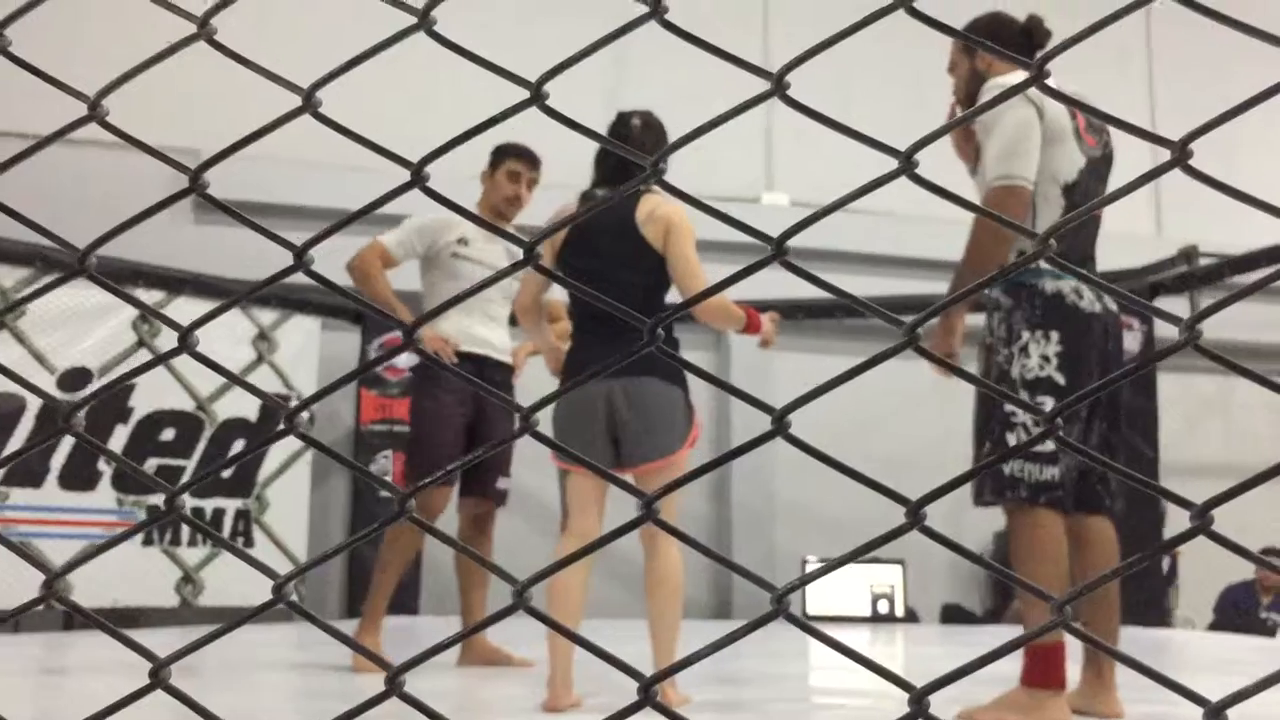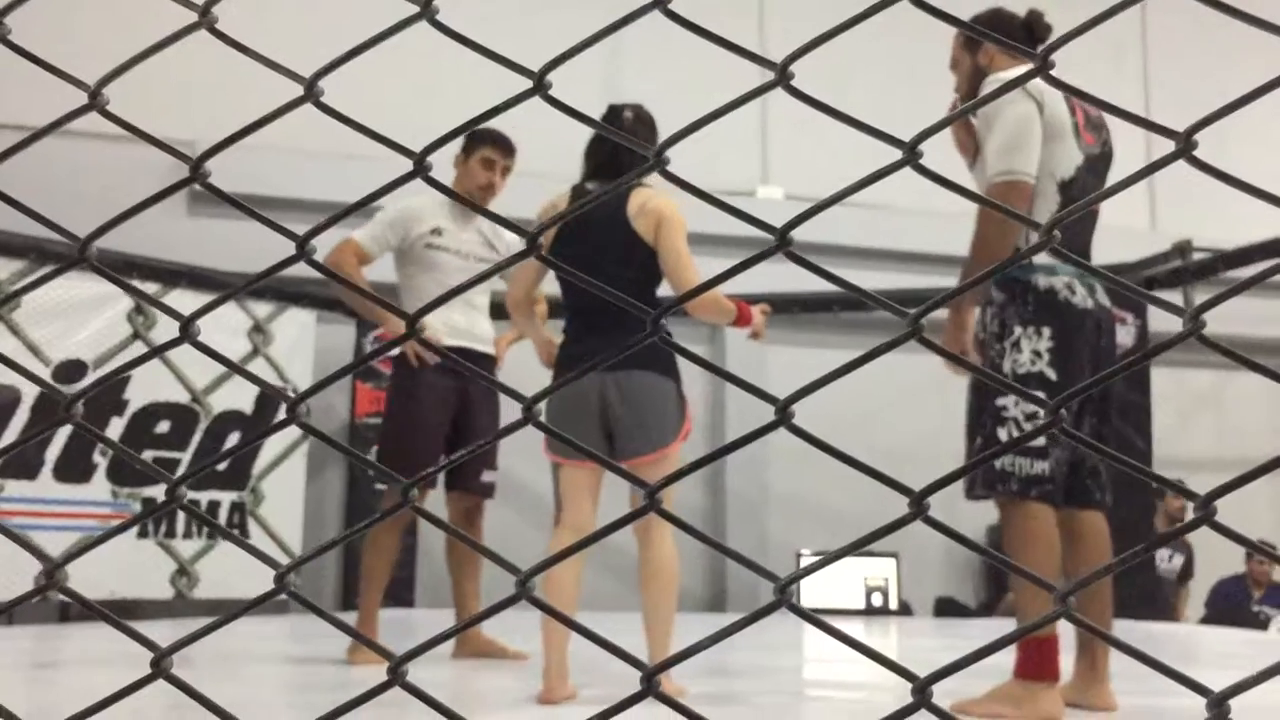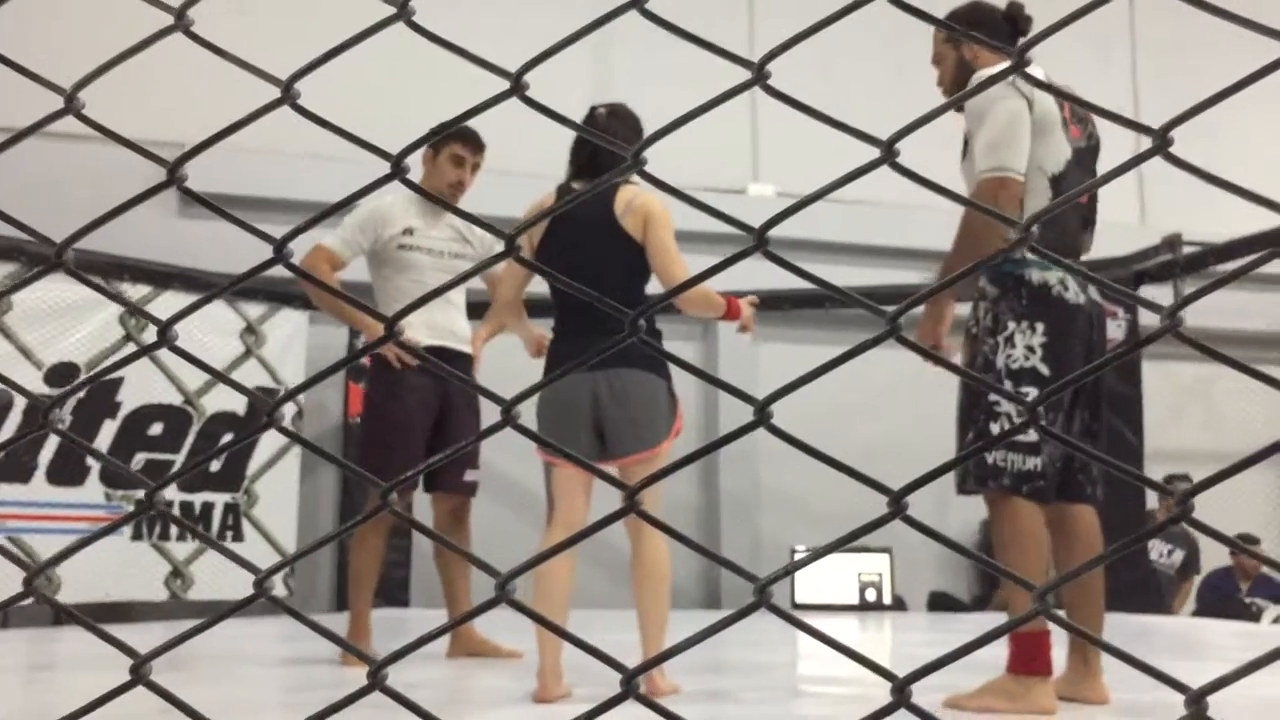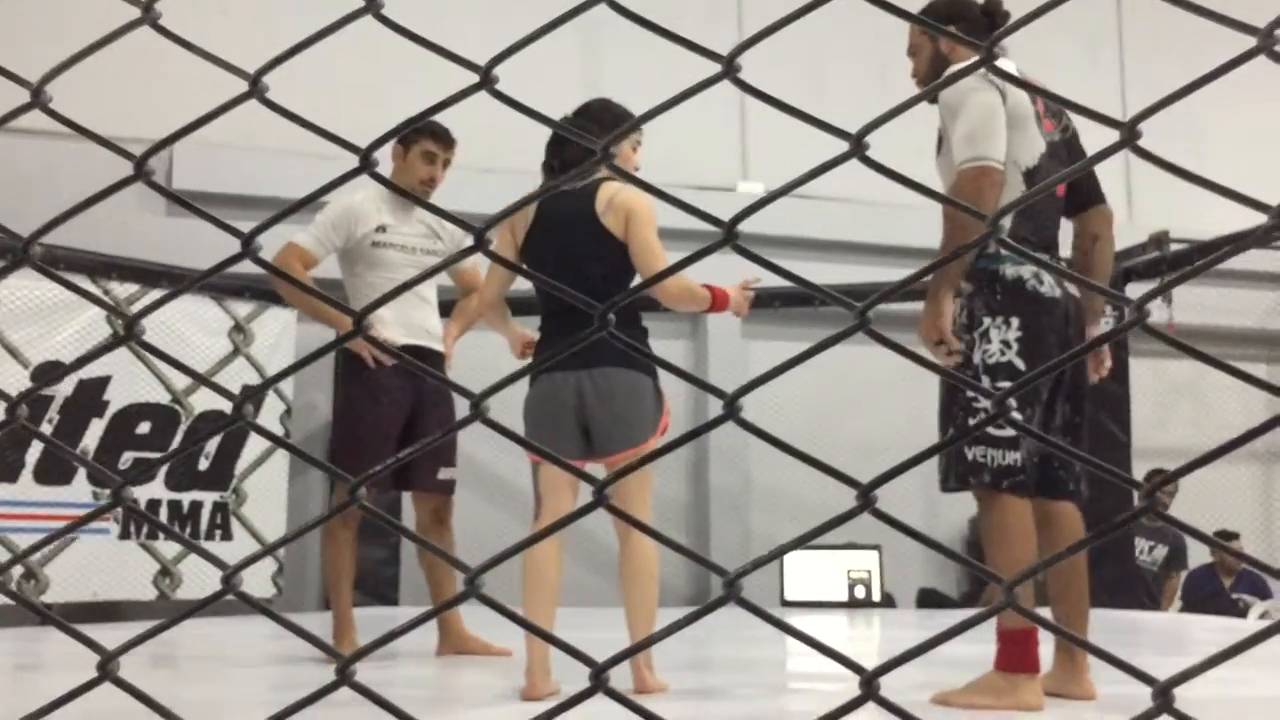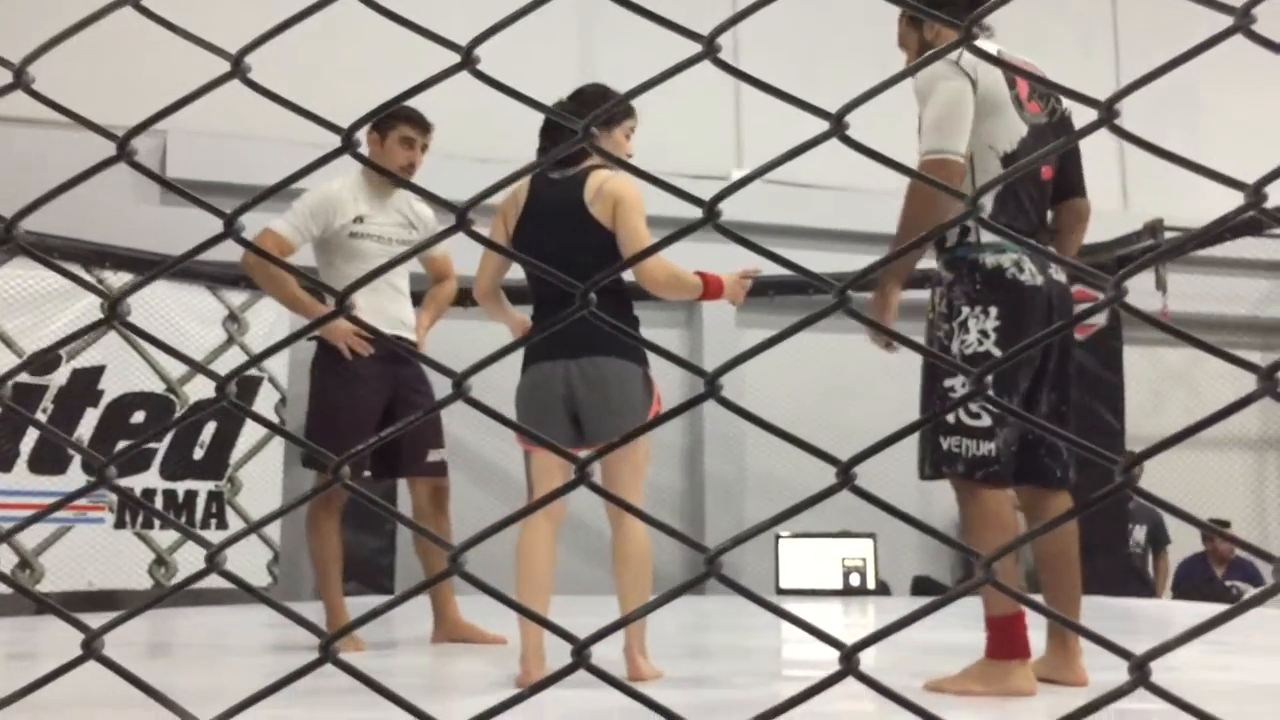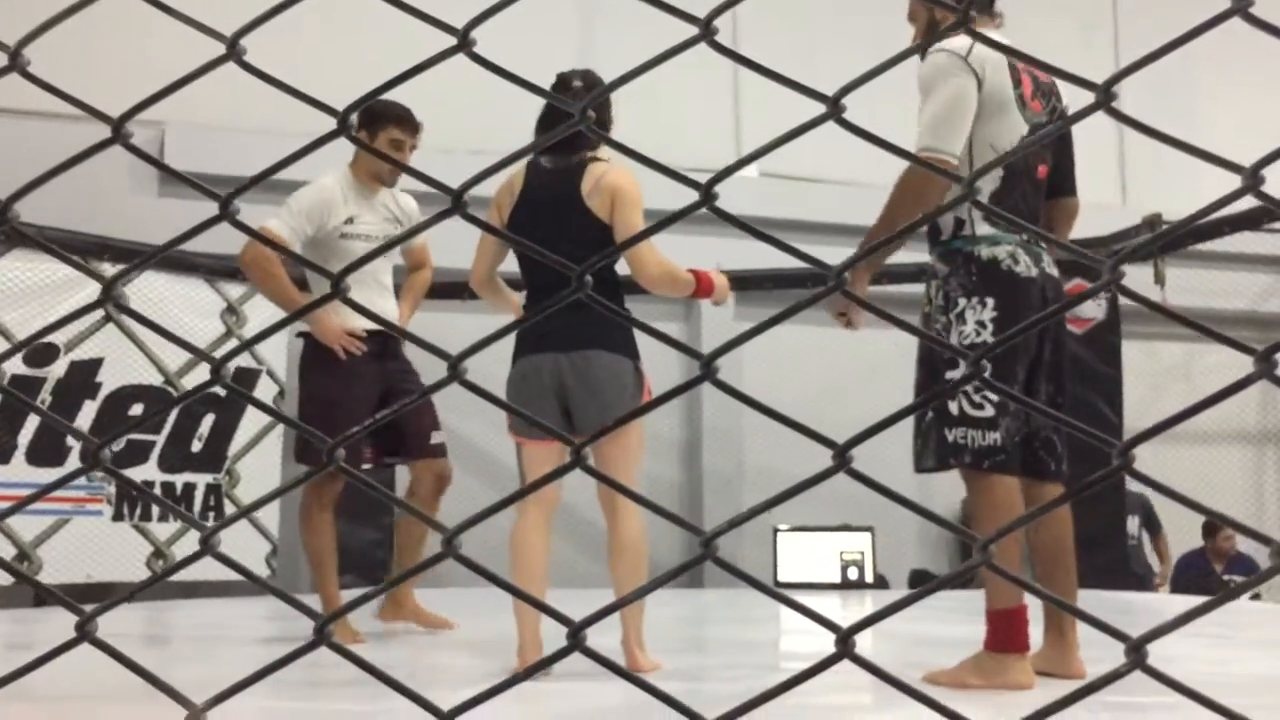
dt=0.3s
person 1, frame 1
left shoulder: (1009, 95)
right shoulder: (1082, 118)
left elbow: (1009, 209)
left wrist: (952, 307)
right wrist: (977, 160)
left hip: (1040, 310)
right hip: (1089, 311)
left knee: (1032, 494)
right knee: (1086, 499)
person 1, frame 2
left shoulder: (1009, 90)
right shoulder: (1082, 112)
left elbow: (1010, 203)
left wrist: (963, 303)
right wrist: (975, 154)
left hip: (1033, 302)
right hip: (1085, 306)
left knee: (1022, 486)
right knee: (1078, 494)
person 1, frame 3
left shoulder: (997, 87)
right shoulder: (1063, 104)
left elbow: (1000, 197)
left wrist: (941, 296)
right wrist: (970, 282)
left hip: (1025, 301)
right hip: (1074, 301)
left knee: (1010, 483)
right knee: (1069, 489)
person 1, frame 4
left shoulder: (971, 81)
right shoulder: (1041, 100)
left elbow: (979, 187)
right elbow: (1097, 224)
left wrist: (939, 292)
right wrist: (1089, 323)
left hip: (1002, 295)
right hip: (1052, 296)
left knee: (997, 479)
right knee: (1052, 485)
left ankle: (1017, 672)
right ankle: (1072, 665)
person 1, frame 5
left shoulder: (950, 65)
right shoulder: (1036, 82)
left elbow: (940, 177)
right elbow: (1074, 209)
left wrist: (891, 279)
left hip: (985, 284)
right hip: (1044, 286)
left knee: (974, 465)
right knee: (1043, 472)
left ankle: (1006, 656)
right ankle: (1064, 651)
person 1, frame 6
left shoulder: (953, 56)
right shoulder: (1039, 79)
left elbow: (930, 174)
right elbow: (1063, 204)
left wrist: (862, 265)
left hip: (978, 275)
right hip: (1037, 280)
left knee: (983, 458)
right knee: (1037, 463)
left ankle: (1006, 651)
right ankle: (1061, 644)
person 2, frame 1
left shoulder: (566, 215)
right shoulder: (664, 211)
left elbow: (526, 306)
right elbow: (701, 304)
left wrist: (550, 348)
right wrist: (756, 323)
left hip: (583, 383)
right hip: (652, 382)
left knee: (578, 532)
right knee: (661, 534)
left ankle: (559, 682)
right ankle: (666, 680)
person 2, frame 2
left shoulder: (556, 209)
right shoulder: (655, 206)
left elbow: (517, 301)
right elbow: (693, 297)
left wrist: (542, 341)
right wrist: (747, 316)
left hip: (577, 376)
right hip: (645, 375)
left knee: (572, 525)
right knee: (655, 525)
left ankle: (555, 674)
right ankle: (661, 671)
person 2, frame 3
left shoulder: (544, 209)
right shoulder: (642, 201)
left elbow: (505, 301)
right elbow: (683, 293)
left wrist: (530, 335)
right wrist: (735, 308)
left hip: (567, 375)
right hip: (635, 373)
left knee: (563, 523)
right knee: (647, 523)
left ankle: (549, 673)
right ankle: (654, 670)
person 2, frame 4
left shoulder: (528, 208)
right shoulder: (625, 199)
left elbow: (488, 301)
right elbow: (666, 289)
right wrist: (724, 298)
left hip: (553, 374)
right hip: (621, 372)
left knee: (549, 521)
right knee: (634, 521)
left ankle: (538, 671)
right ankle: (643, 667)
person 2, frame 5
left shoulder: (521, 193)
right shoulder: (616, 186)
left elbow: (484, 288)
right elbow: (653, 276)
left wrist: (515, 322)
right wrist: (720, 286)
left hip: (544, 362)
right hip: (611, 359)
left knee: (543, 511)
right knee: (626, 509)
left ankle: (532, 658)
right ankle: (636, 654)
person 2, frame 6
left shoulder: (515, 183)
right shoulder: (612, 178)
left elbow: (481, 278)
right elbow: (649, 273)
right wrist: (708, 284)
left hip: (535, 354)
right hip: (603, 352)
left knee: (536, 502)
right knee: (621, 501)
left ankle: (529, 648)
right ankle: (634, 646)
person 3, frame 1
left shoulder: (524, 254)
right shoulder: (443, 225)
right elbow: (363, 263)
right wrist: (413, 326)
left hip: (497, 379)
right hip: (445, 369)
left knee: (480, 511)
right knee: (428, 499)
left ankle: (473, 639)
right ankle: (368, 629)
person 3, frame 2
left shoulder: (503, 239)
right shoulder: (414, 213)
right elbow: (339, 262)
left wrist: (507, 340)
right wrist: (392, 323)
left hip: (480, 371)
right hip: (426, 363)
left knee: (469, 505)
right knee: (403, 499)
left ankle: (469, 633)
right ankle: (365, 632)
person 3, frame 3
left shoulder: (475, 232)
right shoulder: (384, 212)
right elbow: (312, 269)
right wrist: (371, 327)
left hip: (459, 369)
right hip: (404, 365)
left knee: (454, 505)
right knee: (384, 503)
left ankle: (463, 632)
right ankle: (358, 634)
person 3, frame 4
left shoulder: (445, 228)
right shoulder: (355, 210)
left elbow: (476, 291)
right elbow: (284, 268)
left wrist: (452, 334)
right wrist: (347, 326)
left hip: (430, 368)
right hip: (374, 364)
left knee: (436, 503)
right knee: (352, 500)
left ankle: (452, 631)
right ankle: (344, 633)
person 3, frame 5
left shoulder: (419, 213)
right shoulder: (331, 198)
left elbow: (445, 278)
right elbow: (258, 257)
left wrist: (423, 323)
right wrist: (321, 317)
left hip: (405, 358)
right hip: (350, 354)
left knee: (432, 488)
right knee: (332, 490)
left ankle: (447, 618)
right ankle: (337, 621)
person 3, frame 6
left shoulder: (405, 206)
right shoulder: (321, 198)
left elbow: (421, 267)
right elbow: (255, 256)
left wrist: (404, 315)
right wrist: (314, 316)
left hip: (391, 350)
right hip: (338, 351)
left knee: (434, 470)
right knee: (327, 481)
left ankle: (399, 595)
right ankle: (333, 612)
